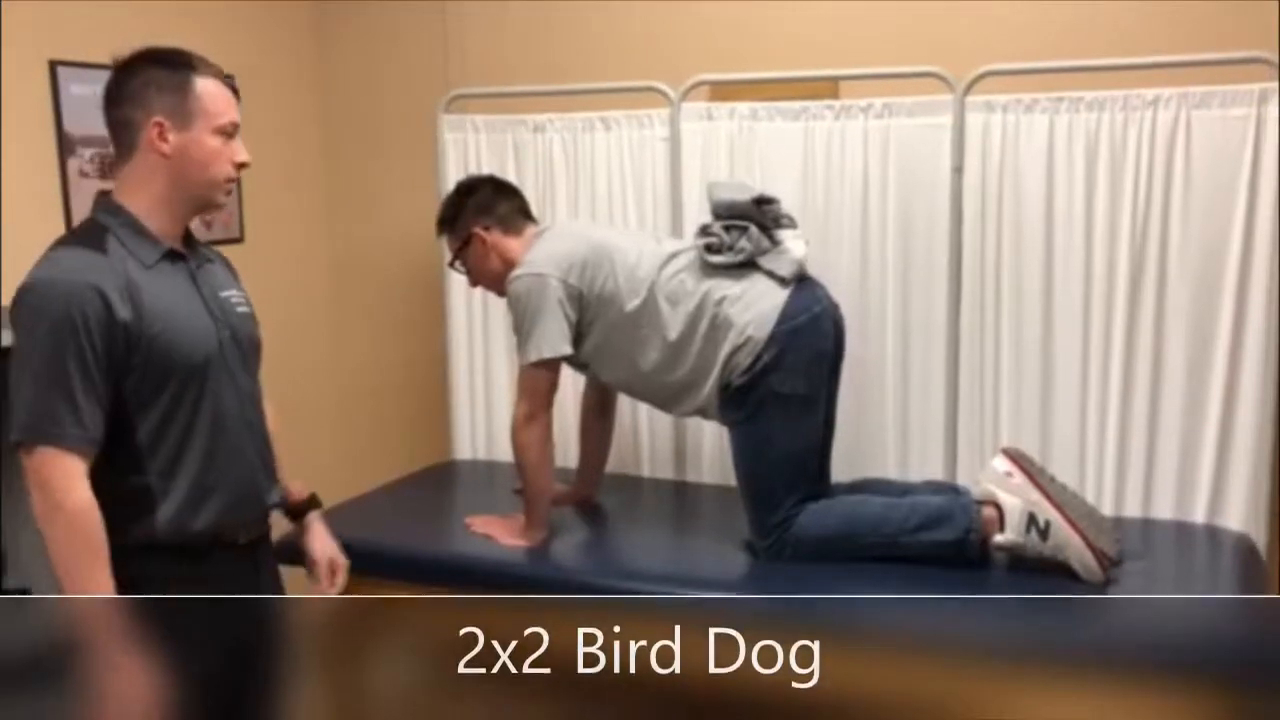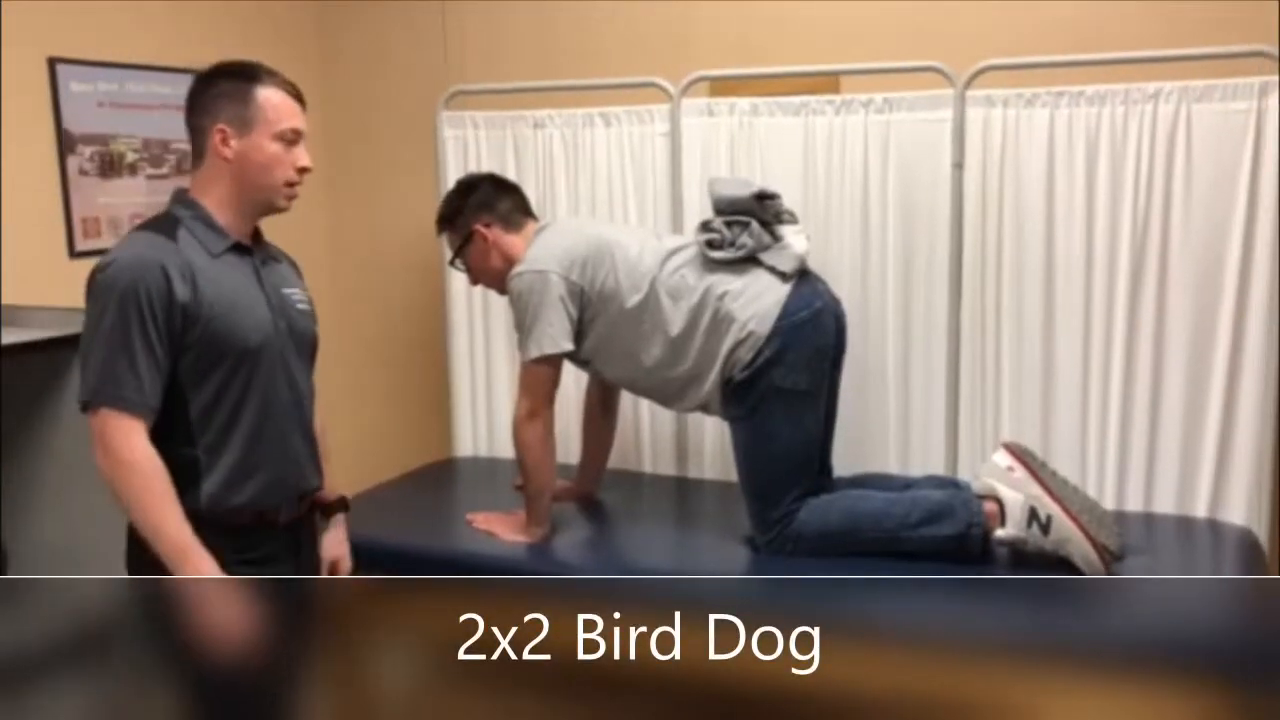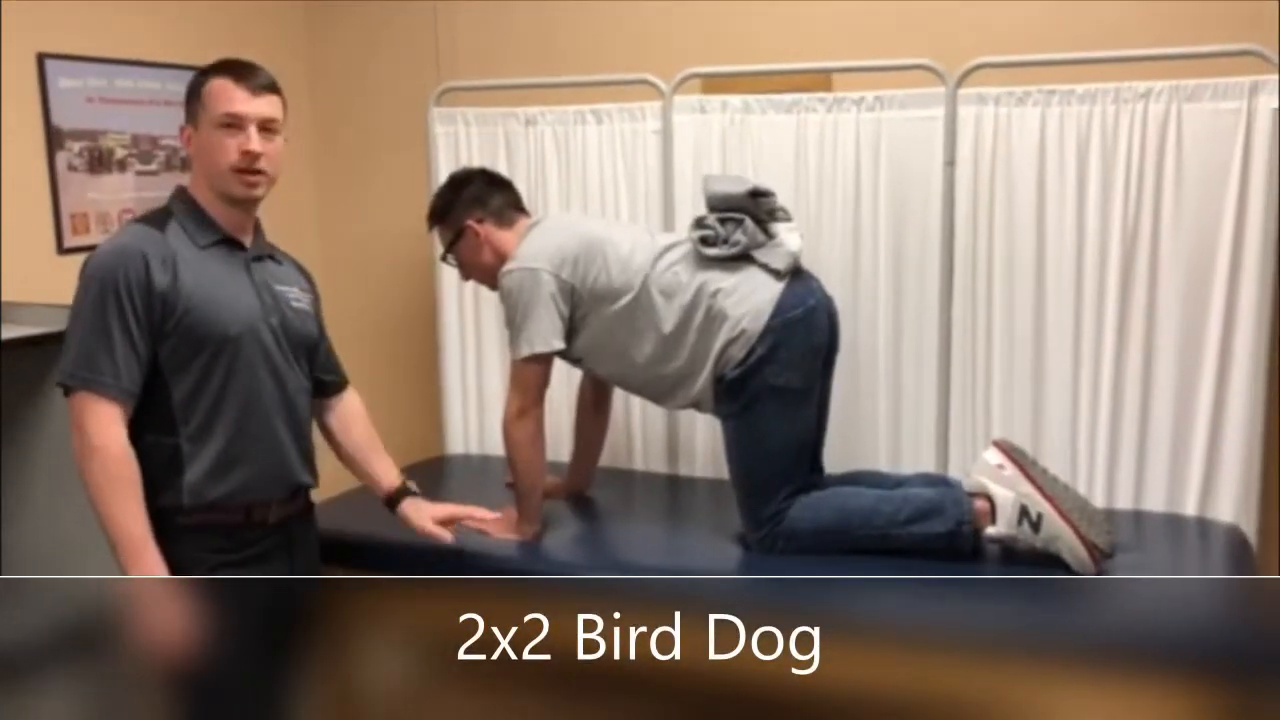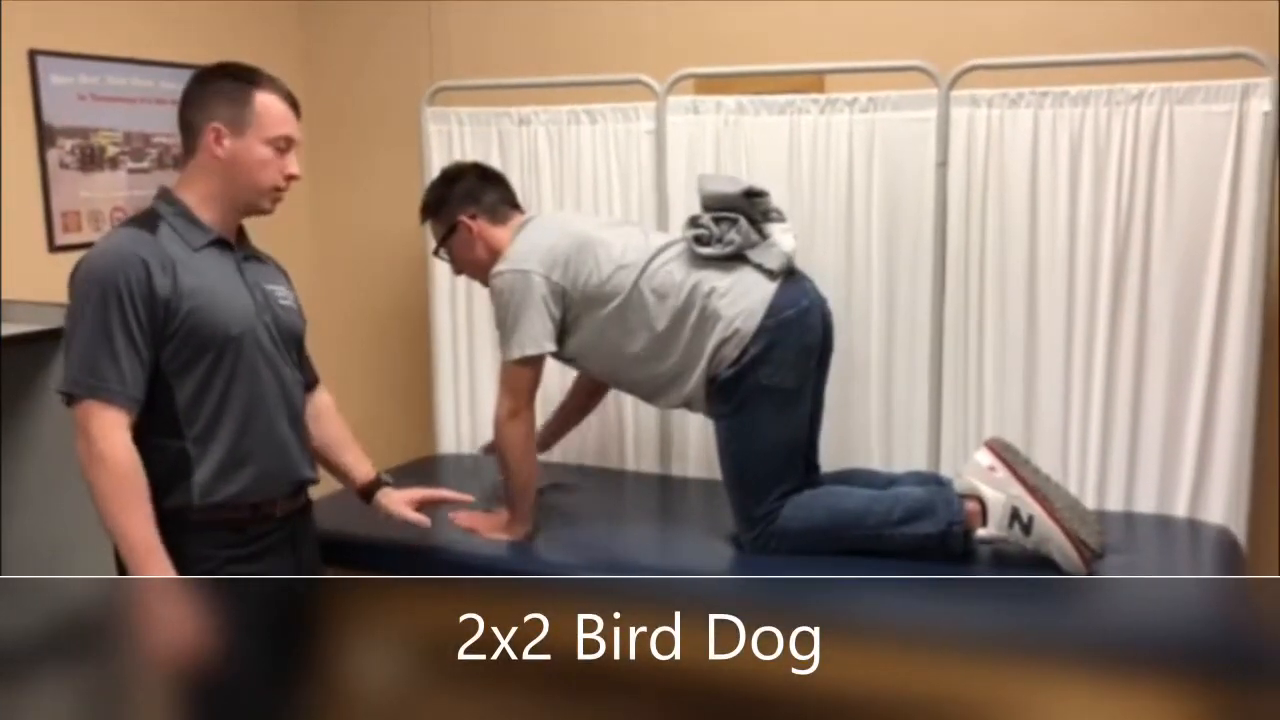
dt=0.7s
person 1, frame 1
left shoulder: (536, 277)
right shoulder: (569, 253)
left elbow: (532, 416)
right elbow: (600, 384)
left wrist: (532, 524)
right wrist: (582, 487)
left hip: (769, 343)
right hip: (797, 315)
left knee: (783, 534)
right knee: (799, 504)
left ankle: (995, 520)
right ankle: (989, 497)
person 1, frame 2
left shoulder: (538, 273)
right shoulder: (574, 250)
left elbow: (533, 413)
right elbow: (604, 385)
left wrist: (533, 521)
right wrist: (583, 484)
left hip: (770, 338)
right hip: (799, 310)
left knee: (784, 529)
right knee: (800, 498)
left ankle: (996, 515)
right ankle: (990, 490)
person 1, frame 3
left shoulder: (528, 271)
right shoulder: (564, 246)
left elbow: (523, 410)
right elbow: (598, 377)
left wrist: (525, 519)
right wrist: (574, 481)
left hip: (763, 336)
right hip: (791, 308)
left knee: (776, 525)
right knee: (792, 493)
left ankle: (986, 513)
right ankle: (982, 489)
person 1, frame 4
left shoulder: (519, 271)
right shoulder: (556, 241)
left elbow: (513, 410)
right elbow: (603, 366)
left wrist: (517, 519)
right wrist: (538, 445)
left hip: (756, 339)
right hip: (785, 308)
left knee: (768, 525)
right knee: (790, 493)
left ankle: (977, 514)
right ankle: (969, 488)
person 2, frame 1
left shoulder: (214, 271)
right shoulder: (77, 285)
right elbow: (57, 479)
left wrist: (306, 514)
right wrist: (108, 647)
left hip: (247, 567)
right hip: (160, 588)
person 2, frame 2
left shoulder: (281, 270)
right shoulder: (145, 268)
right elbow: (120, 441)
left wrist: (330, 514)
right wrist: (200, 576)
left hip: (289, 548)
right hip: (213, 560)
person 2, frame 3
left shoulder: (289, 274)
right shoulder: (134, 261)
left elbow: (335, 398)
right elbow: (99, 427)
left wrist: (401, 496)
right wrist: (148, 576)
left hip: (292, 541)
right hip: (200, 556)
person 2, frame 4
left shoulder: (266, 272)
right shoulder: (129, 264)
right elbow: (103, 434)
left wrist: (374, 486)
right wrist: (157, 585)
left hip: (291, 542)
right hip: (203, 558)
